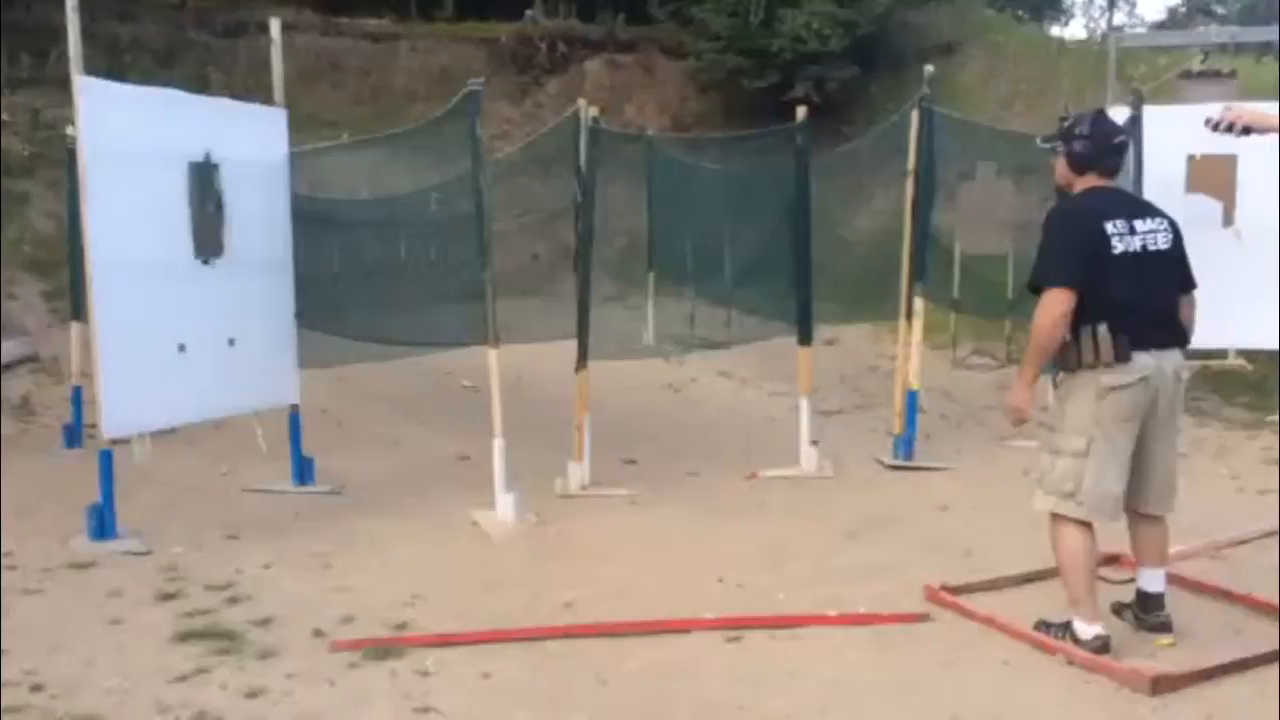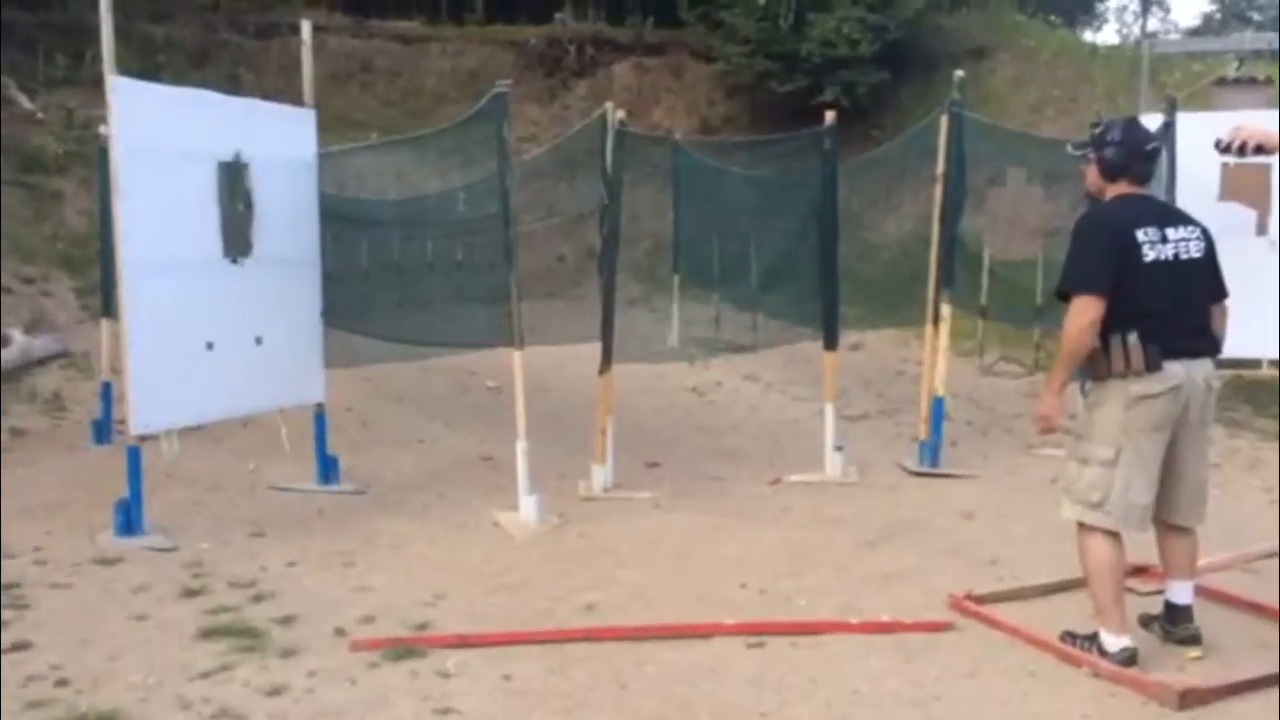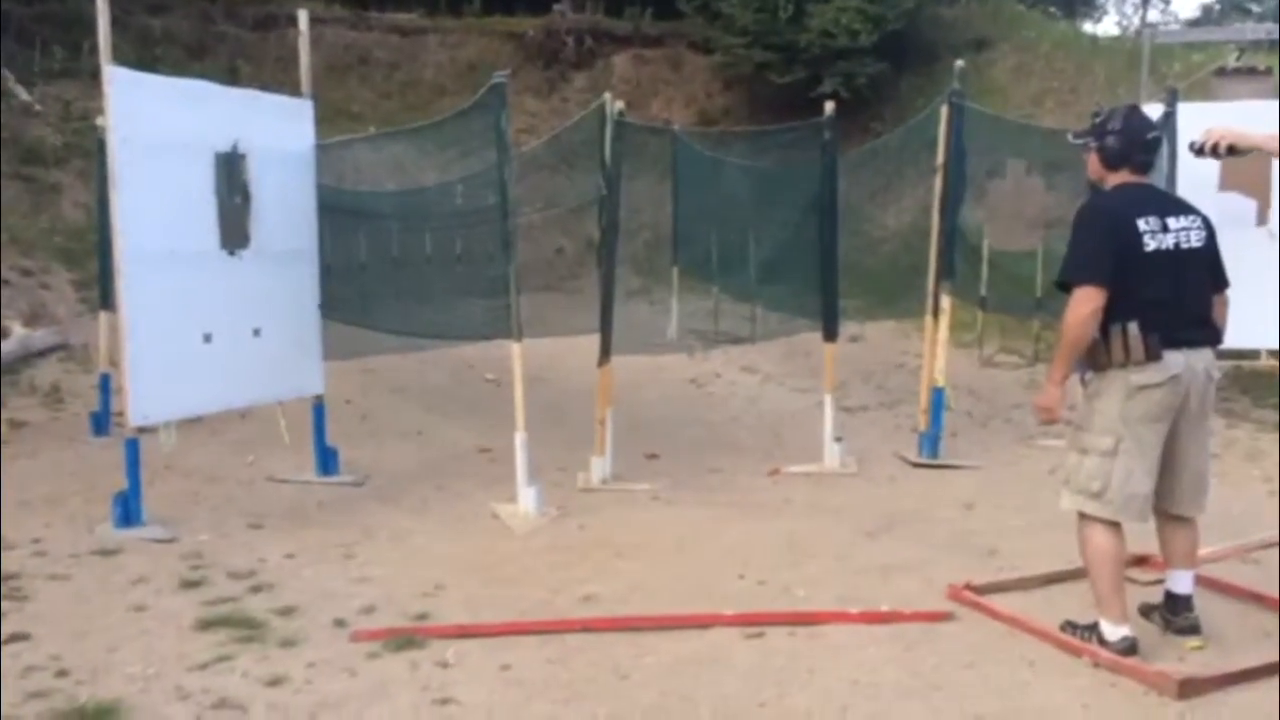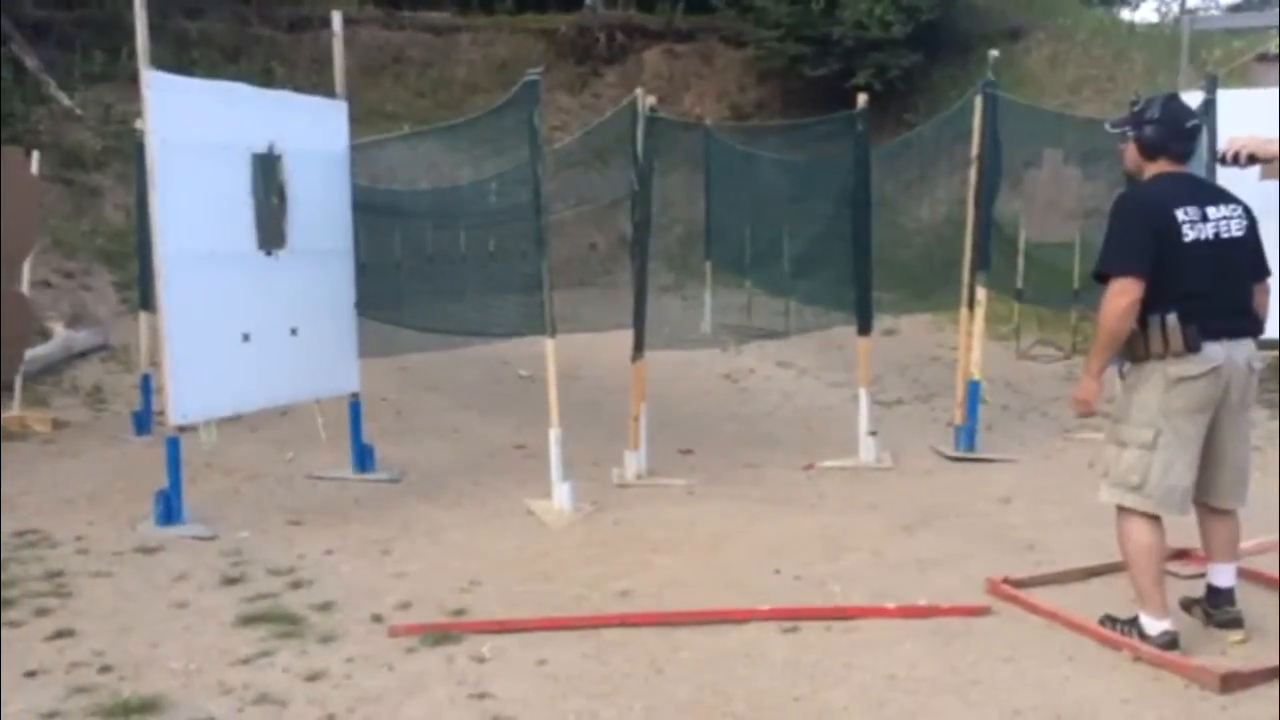
dt=0.7s
person 1, frame 1
left shoulder: (1072, 216)
right shoulder: (1159, 219)
left elbow: (1058, 308)
right elbow: (1185, 305)
left wrist: (1025, 380)
left hip: (1105, 372)
right hip: (1164, 367)
left knee: (1070, 503)
right knee: (1148, 497)
left ankle: (1086, 627)
right ankle: (1151, 603)
person 1, frame 2
left shoulder: (1102, 222)
right shoulder: (1191, 226)
left elbow: (1087, 316)
right elbow: (1217, 313)
left wrist: (1053, 389)
left hip: (1135, 381)
right hip: (1196, 376)
left knee: (1097, 512)
right knee: (1177, 508)
left ankle: (1112, 639)
right ankle: (1179, 616)
person 1, frame 3
left shoulder: (1103, 212)
right shoulder: (1191, 216)
left elbow: (1088, 306)
right elbow: (1218, 303)
left wrist: (1055, 379)
left hip: (1136, 372)
right hip: (1195, 366)
left knee: (1097, 503)
right knee: (1178, 498)
left ankle: (1112, 629)
right ankle: (1179, 605)
person 1, frame 4
left shoulder: (1140, 202)
right shoulder: (1232, 205)
left elbow: (1126, 297)
right elbow: (1260, 293)
left wrist: (1093, 372)
left hip: (1175, 364)
right hip: (1236, 358)
left knee: (1136, 497)
right knee: (1219, 493)
left ankle: (1154, 624)
right ankle: (1221, 600)
